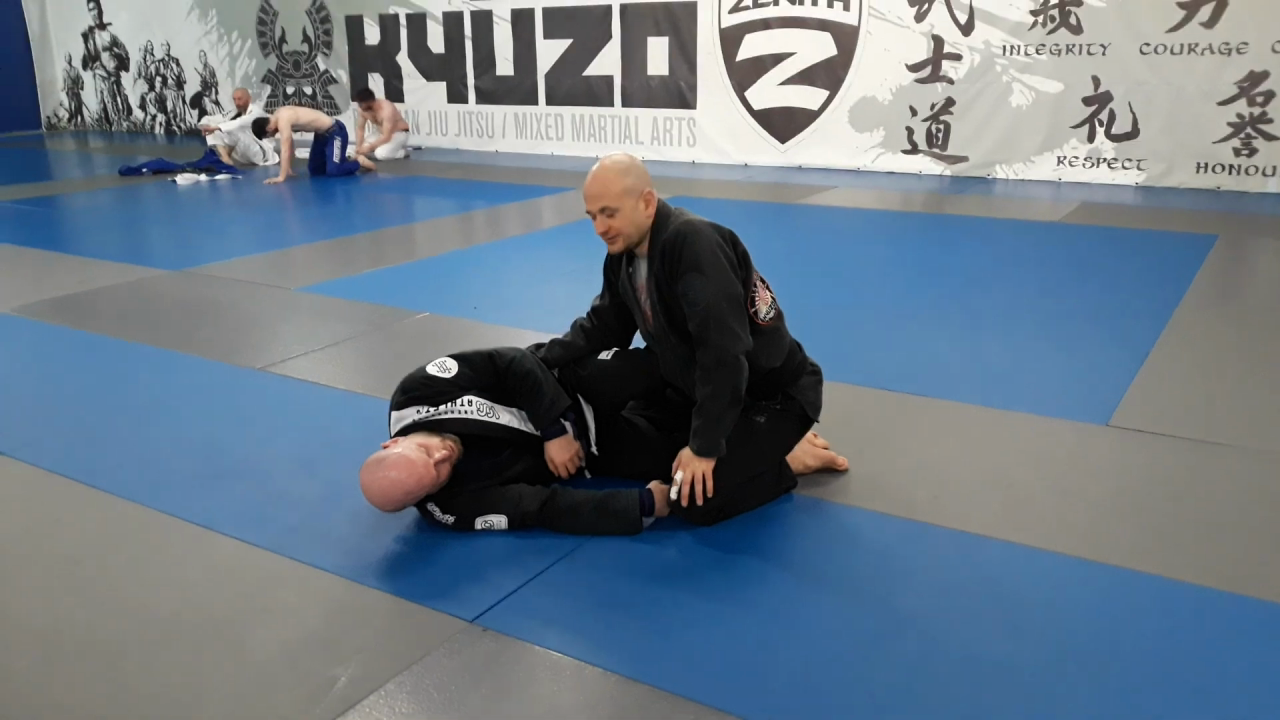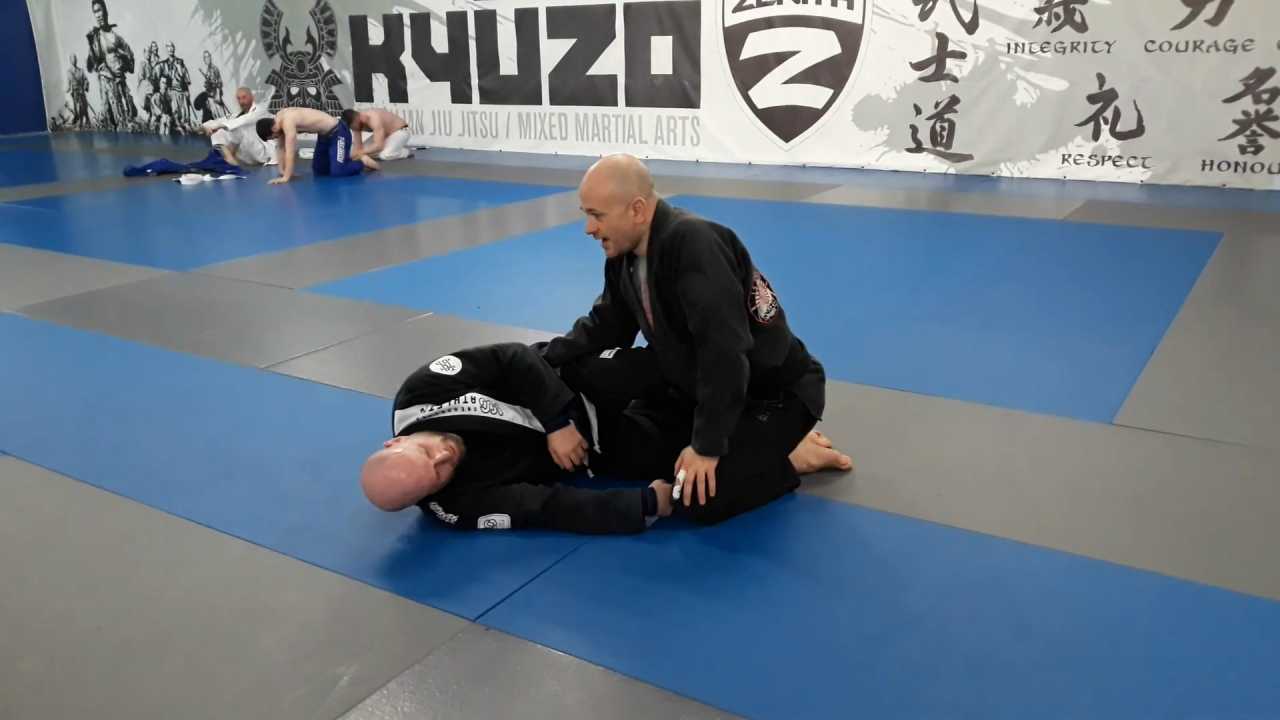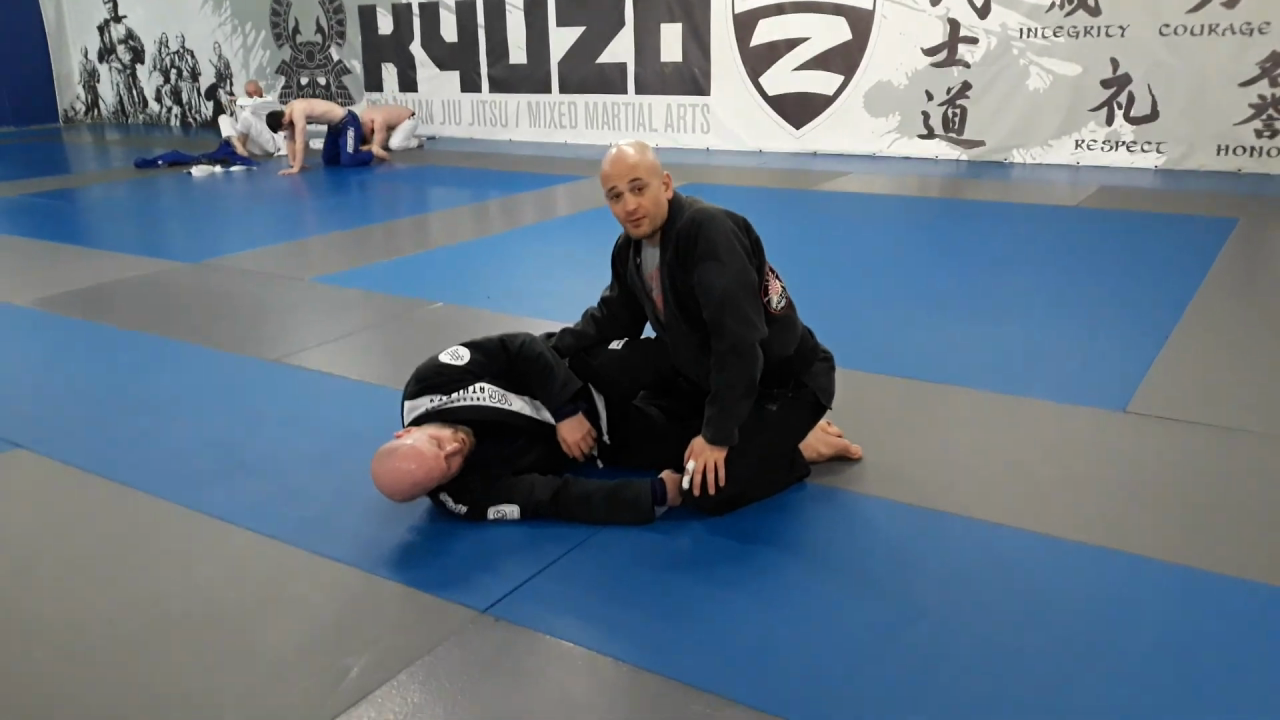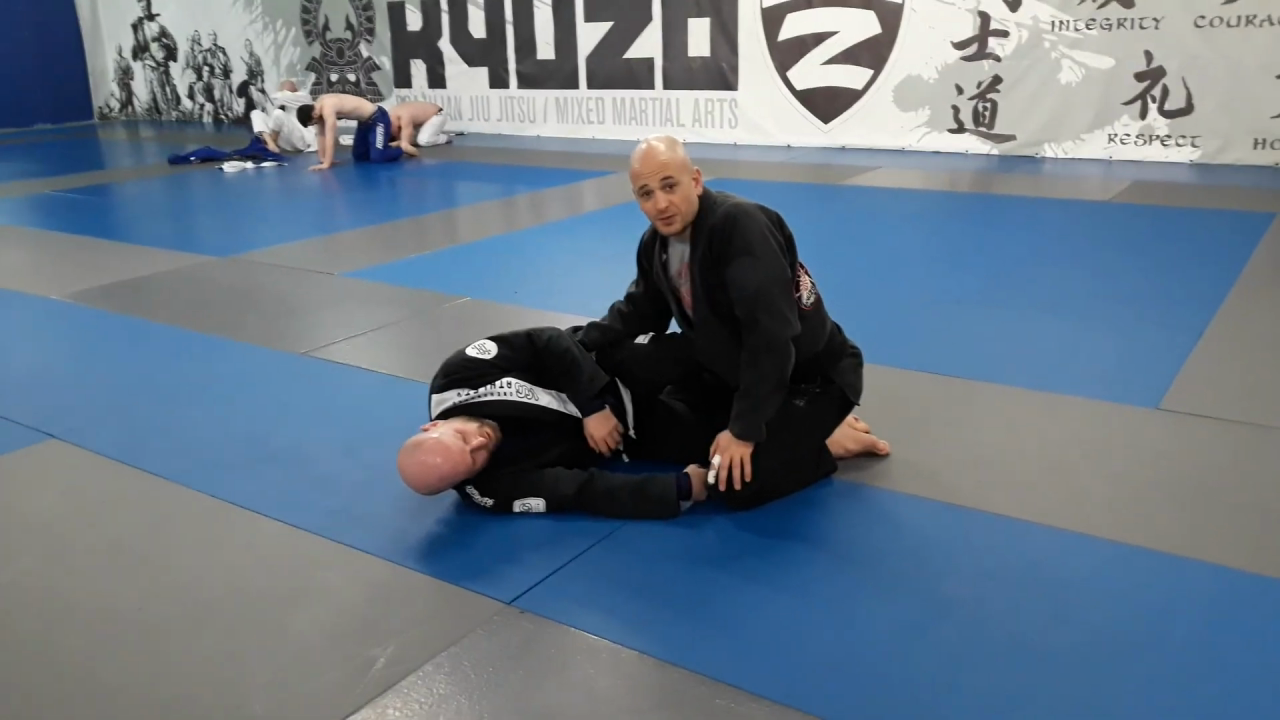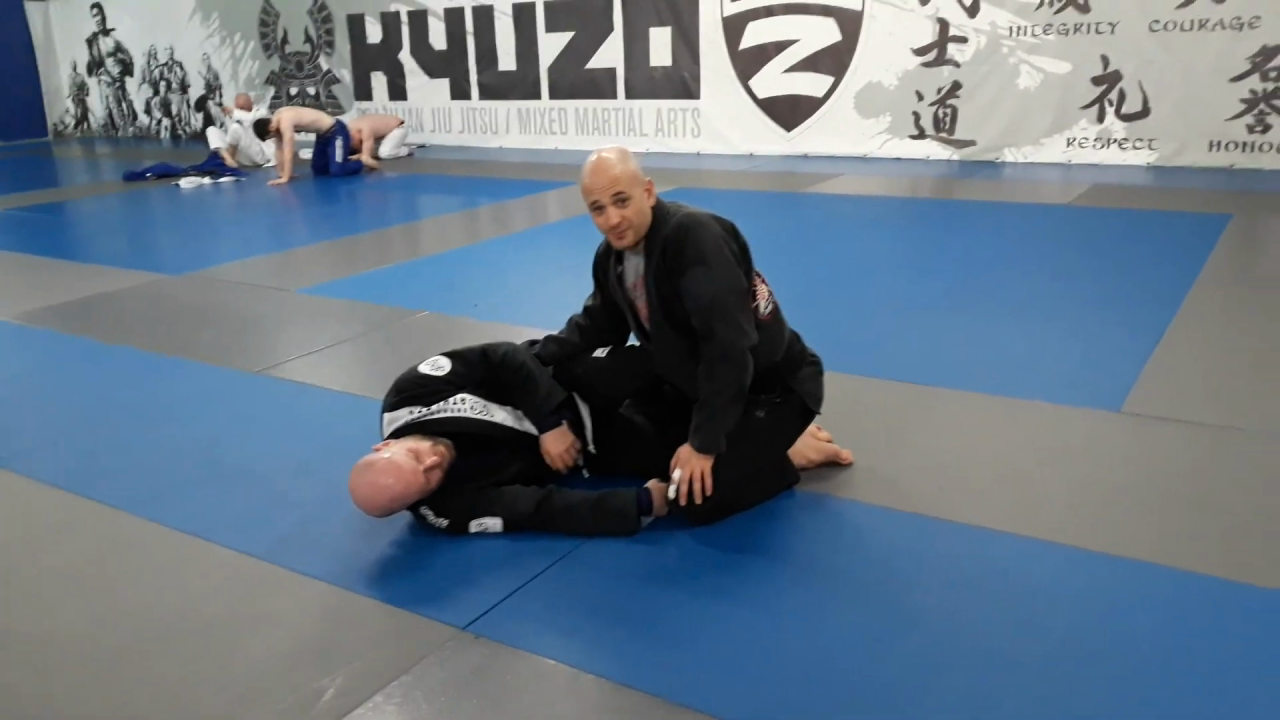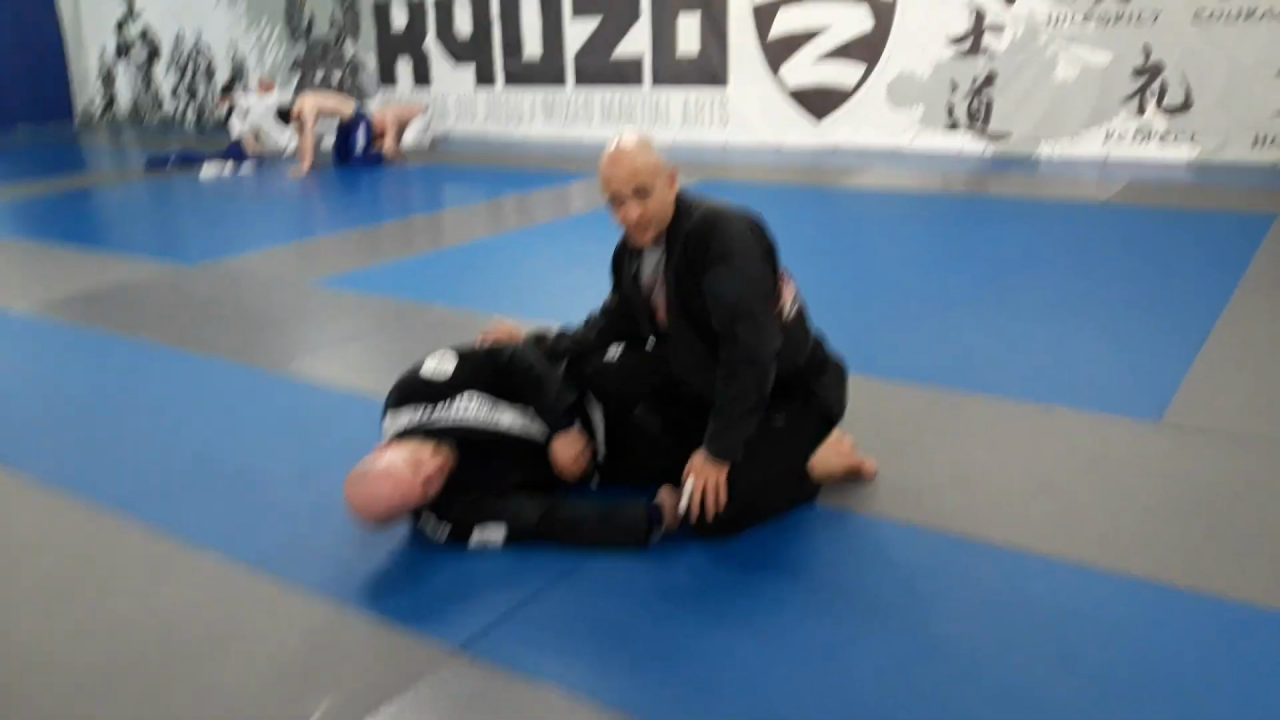
dt=0.5s
person 1, frame 1
left shoulder: (420, 391)
right shoulder: (458, 508)
left elbow: (511, 364)
right elbow: (549, 509)
left wrist: (554, 428)
right wrist: (649, 504)
left hip: (572, 388)
right hip: (592, 446)
person 1, frame 2
left shoulder: (421, 390)
right shoulder: (460, 507)
left elbow: (513, 359)
right elbow: (552, 508)
left wrist: (557, 420)
right wrist: (651, 503)
left hip: (575, 383)
right hip: (595, 447)
right ankle: (786, 456)
person 1, frame 3
left shoulder: (432, 381)
right shoulder: (470, 497)
left elbow: (519, 349)
right elbow: (562, 499)
left wrist: (565, 409)
right wrist: (661, 494)
left hip: (583, 378)
right hip: (603, 438)
person 1, frame 4
left shoulder: (459, 373)
right shoulder: (498, 490)
left elbow: (548, 342)
right elbow: (589, 493)
left wrist: (594, 405)
right wrist: (685, 487)
person 1, frame 5
left shoulder: (411, 393)
right shoulder: (454, 511)
left elbow: (503, 358)
right elbow: (550, 511)
left wrist: (549, 420)
right wrist: (649, 503)
left hip: (570, 386)
right hip: (592, 444)
right ankle: (786, 449)
person 1, frame 6
left shoulder: (414, 393)
right shoulder: (456, 518)
left elbow: (510, 359)
right elbow: (554, 522)
left wrist: (561, 424)
right wrist: (657, 515)
person 2, frame 1
left shoulder: (695, 245)
right shoulder: (622, 254)
left elbow: (724, 353)
right elbow: (603, 326)
left wrist: (704, 446)
right wrist: (539, 359)
left hip: (771, 392)
left knee: (697, 502)
left ankle: (793, 457)
person 2, frame 2
left shoulder: (694, 245)
right shoulder: (625, 254)
left elbow: (724, 352)
right elbow: (605, 325)
left wrist: (707, 445)
right wrist: (543, 358)
left hip: (773, 390)
left knee: (700, 503)
left ankle: (797, 454)
person 2, frame 3
left shoulder: (710, 233)
right shoulder: (630, 246)
left elbow: (738, 341)
right elbow: (614, 316)
left wrist: (717, 435)
right wrist: (552, 350)
left hip: (782, 379)
left knee: (712, 493)
left ankle: (804, 443)
person 2, frame 4
left shoulder: (741, 227)
right shoulder: (656, 242)
left elbow: (771, 337)
right elbow: (639, 311)
left wrist: (744, 430)
right wrist: (577, 343)
left hip: (809, 373)
right hip: (730, 361)
left knee: (738, 486)
left ankle: (828, 439)
person 2, frame 5
left shoulder: (695, 237)
right shoulder: (611, 254)
left elbow: (728, 348)
right elbow: (597, 325)
left wrist: (704, 442)
right wrist: (532, 356)
left hip: (769, 382)
right hip: (690, 374)
left knee: (700, 499)
left ankle: (794, 448)
person 2, frame 6
left shoulder: (720, 233)
right shoulder: (633, 249)
left elbow: (751, 352)
right elbow: (619, 325)
left wrist: (719, 450)
right wrist: (539, 346)
left hip: (789, 389)
right hip: (710, 379)
left knee: (714, 511)
left ankle: (815, 460)
